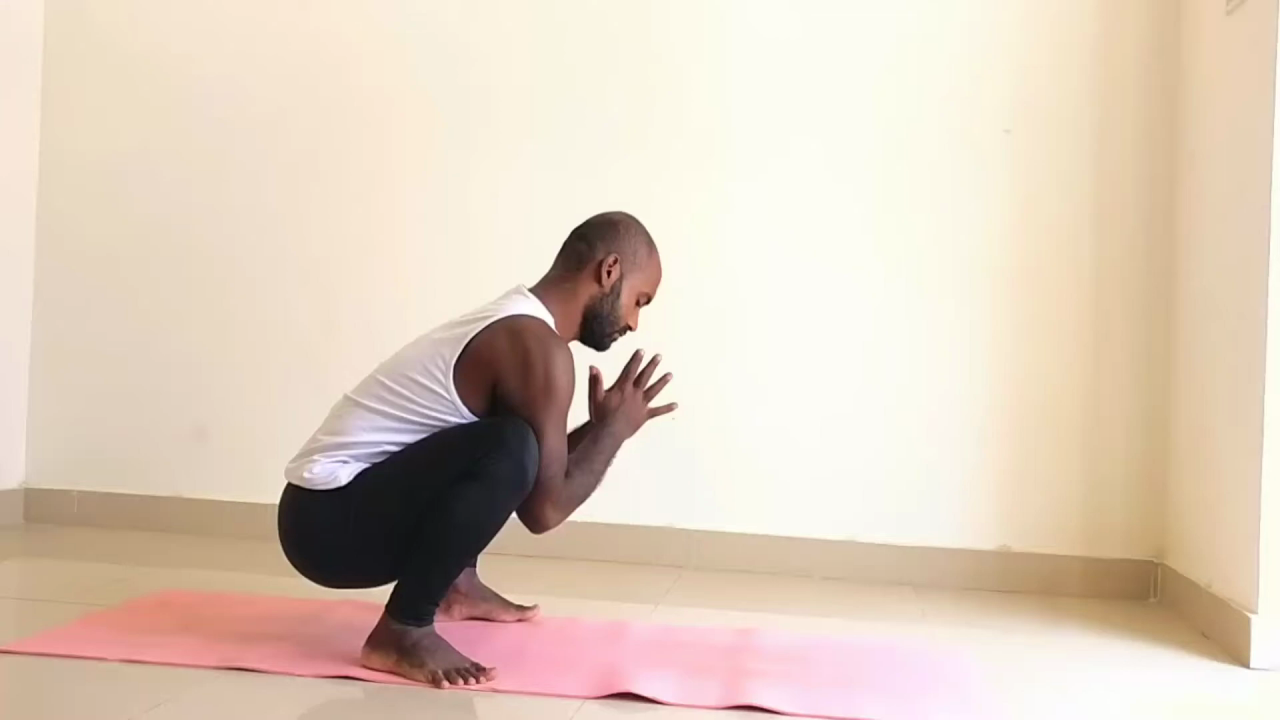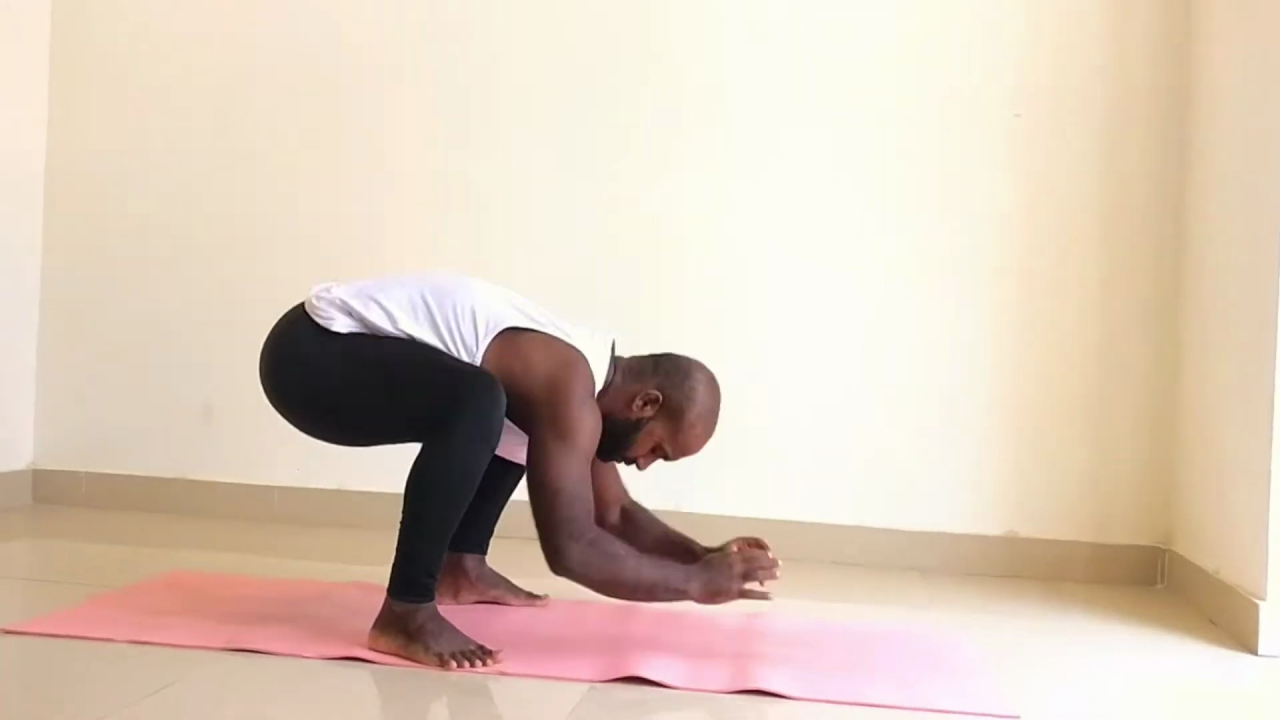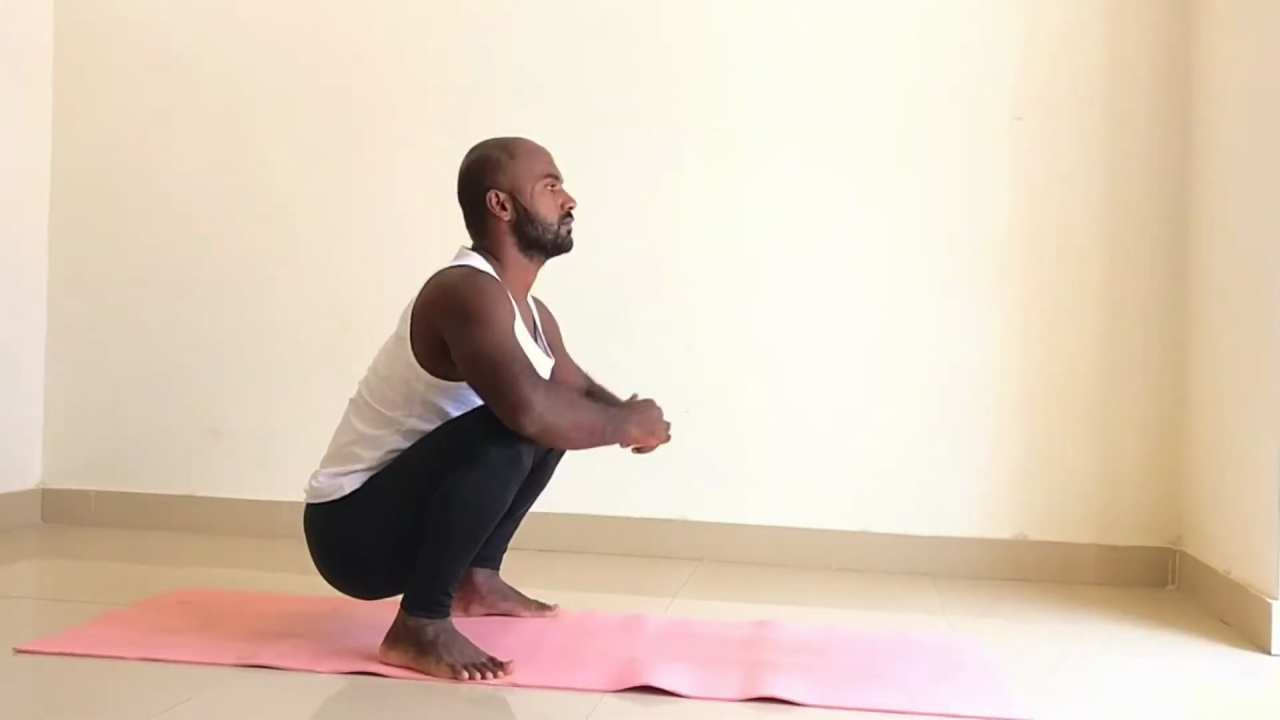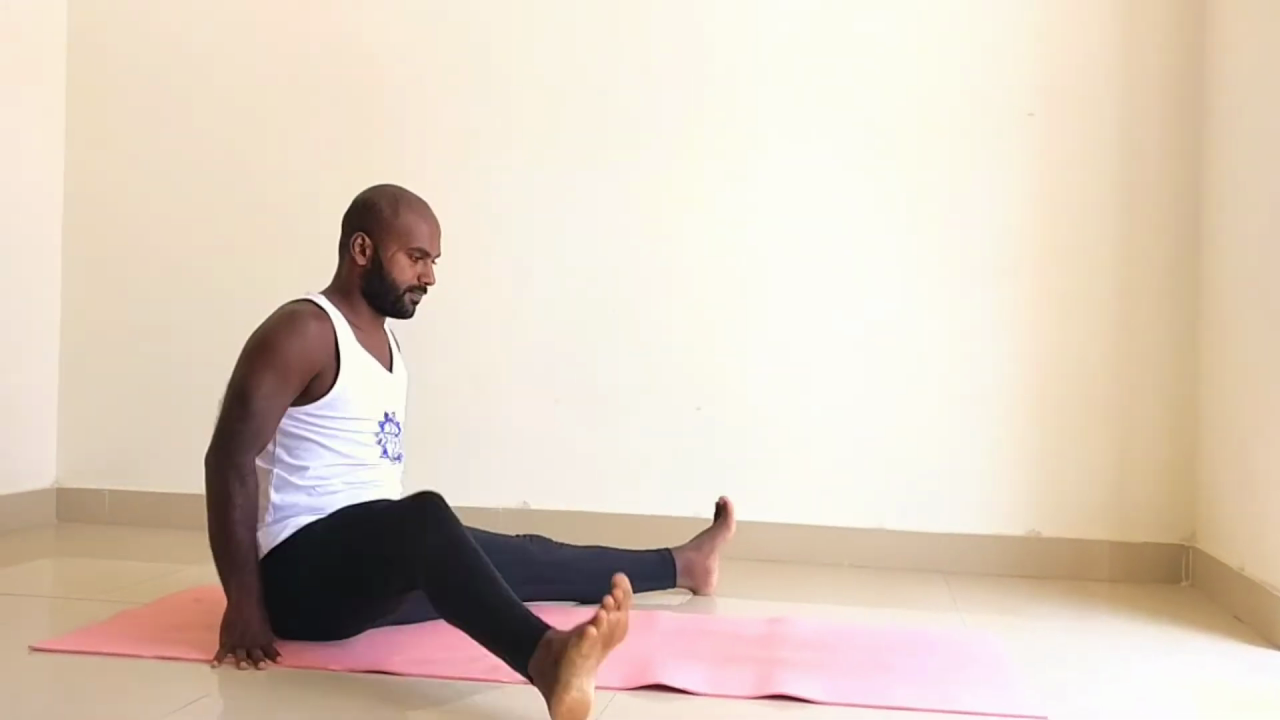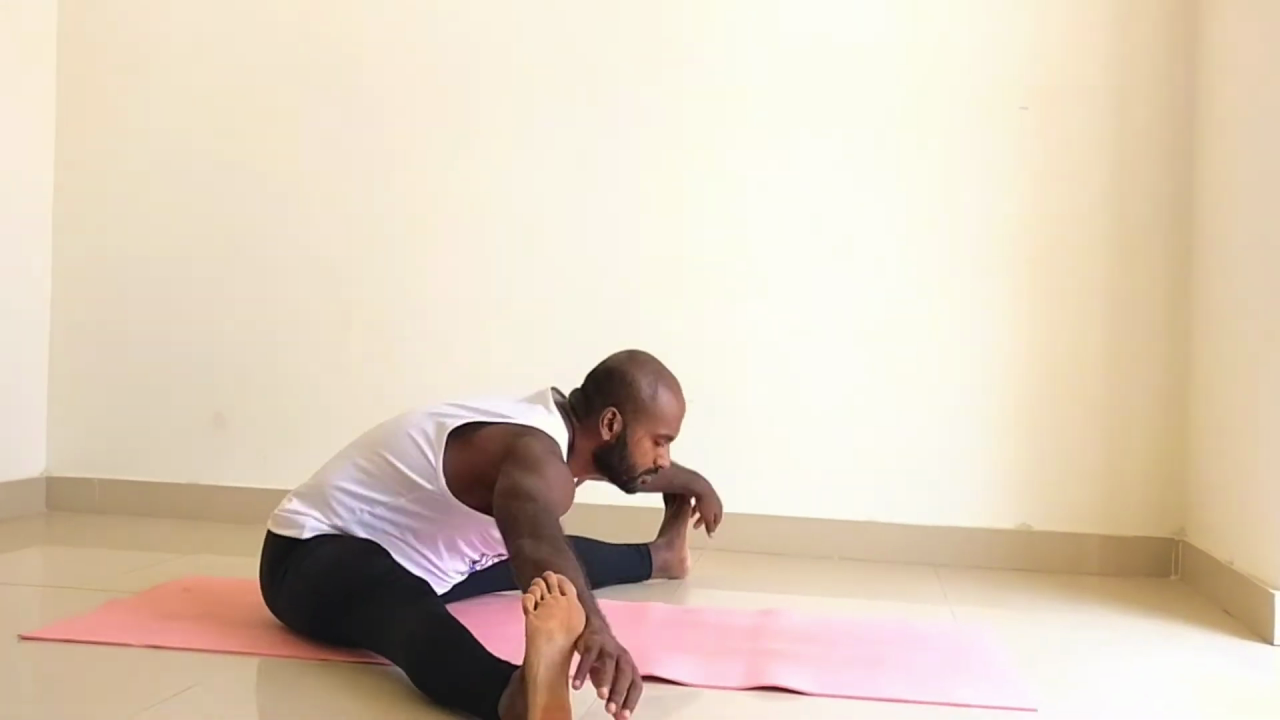
dt=0.5s
person 1, frame 1
left shoulder: (516, 327)
right shoulder: (537, 347)
left elbow: (543, 474)
right elbow: (543, 509)
left wrist: (602, 428)
right wrist: (614, 429)
left hip: (365, 504)
right hip: (329, 525)
right knee: (510, 449)
left ankle: (457, 585)
right ankle: (401, 632)
person 1, frame 2
left shoulder: (596, 382)
right shoulder: (567, 384)
left elbow: (615, 516)
right elbow: (571, 549)
left wrist: (704, 558)
right wrist: (699, 583)
right hip: (310, 347)
right knee: (477, 406)
left ankle: (465, 565)
right ankle: (407, 612)
person 1, frame 3
left shoulder: (530, 312)
right shoulder: (469, 294)
left elbow: (587, 397)
right elbow: (534, 415)
left wrist: (630, 420)
right wrist: (629, 426)
left hip: (404, 520)
right hip: (354, 532)
left knee: (563, 425)
right knee: (508, 435)
left ankle: (478, 580)
right ankle: (420, 628)
person 1, frame 4
left shoulder: (376, 331)
right shoulder: (305, 331)
right elbow: (230, 460)
right wrist: (244, 604)
left hip: (372, 562)
right hip: (305, 571)
left knee: (527, 558)
right knee: (427, 522)
left ankle: (676, 566)
right ankle: (547, 656)
person 1, frame 5
left shoulder: (568, 424)
right shoulder: (536, 455)
right elbow: (535, 550)
left wrist: (688, 483)
right wrist: (595, 629)
left hip: (391, 543)
right hip: (313, 553)
right knee: (410, 606)
left ankle: (655, 559)
